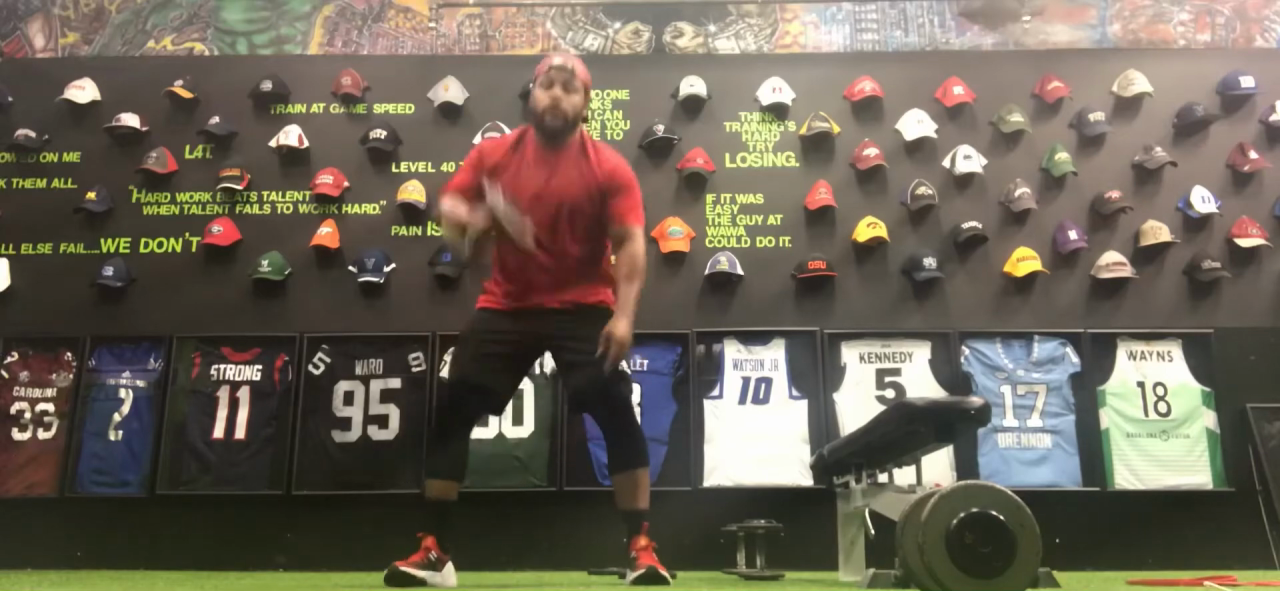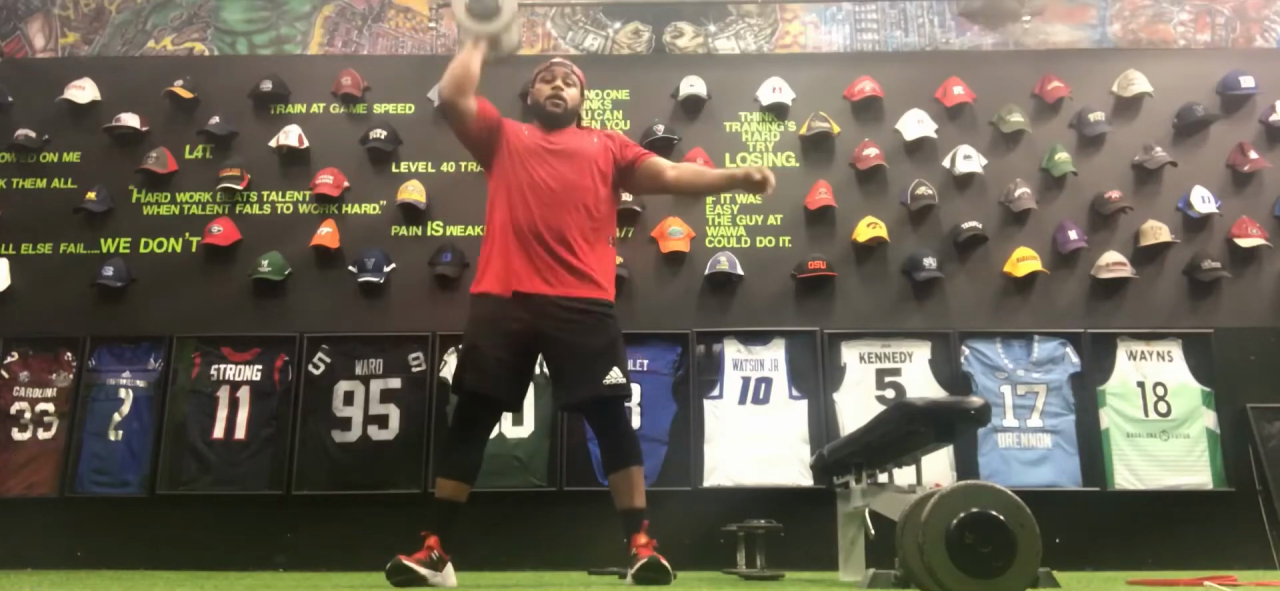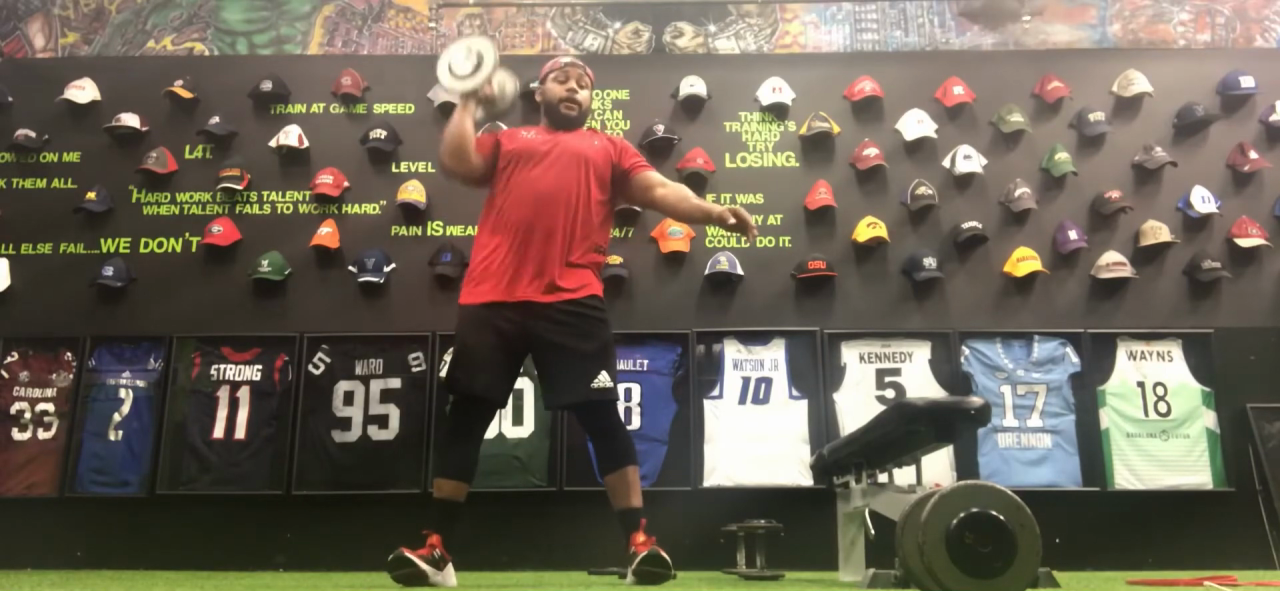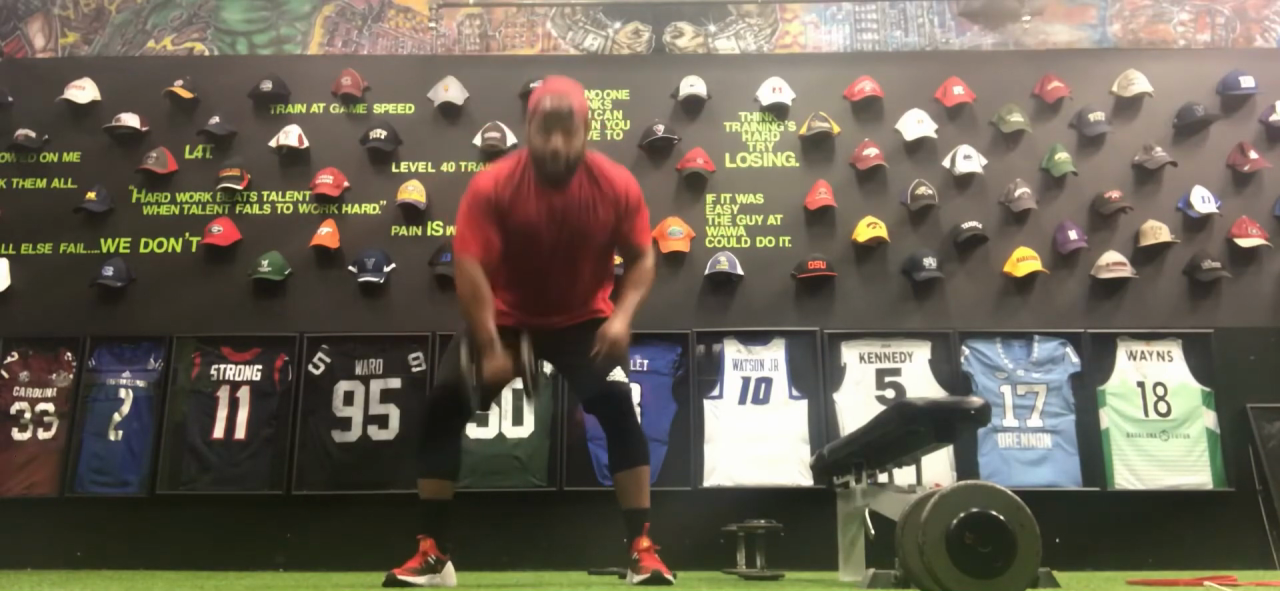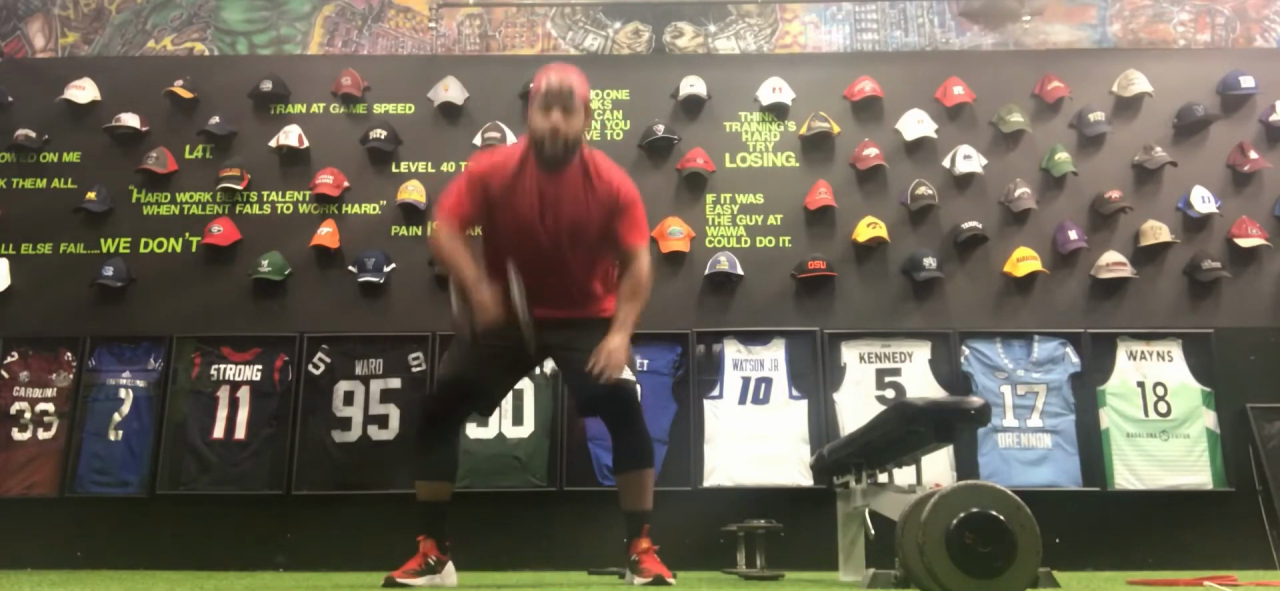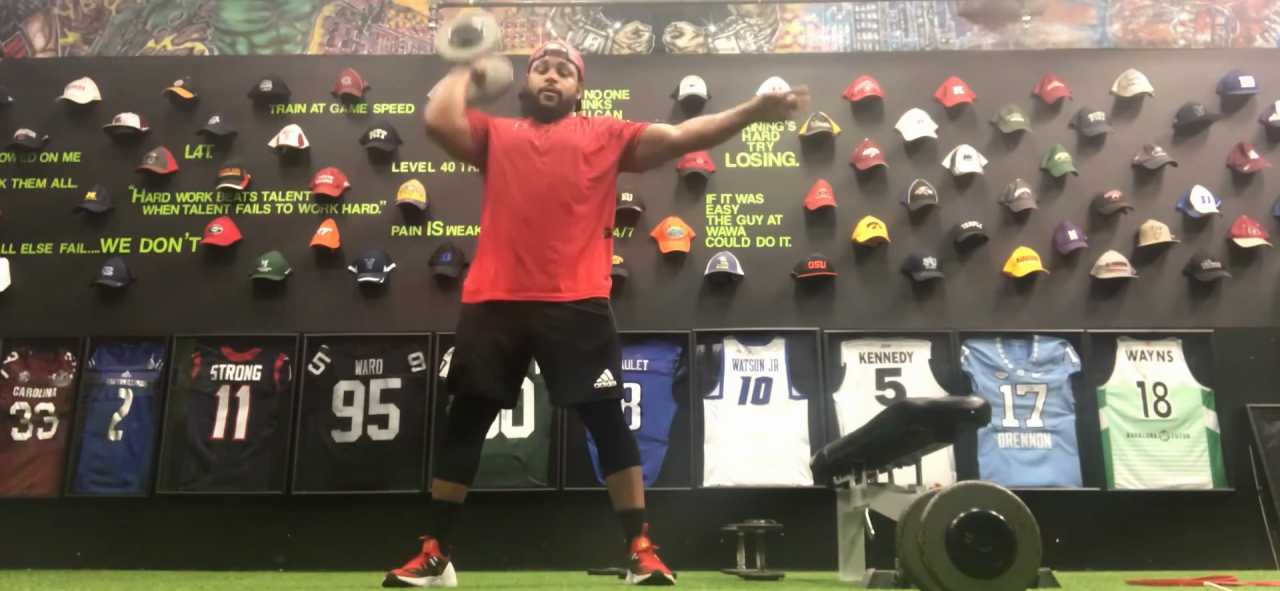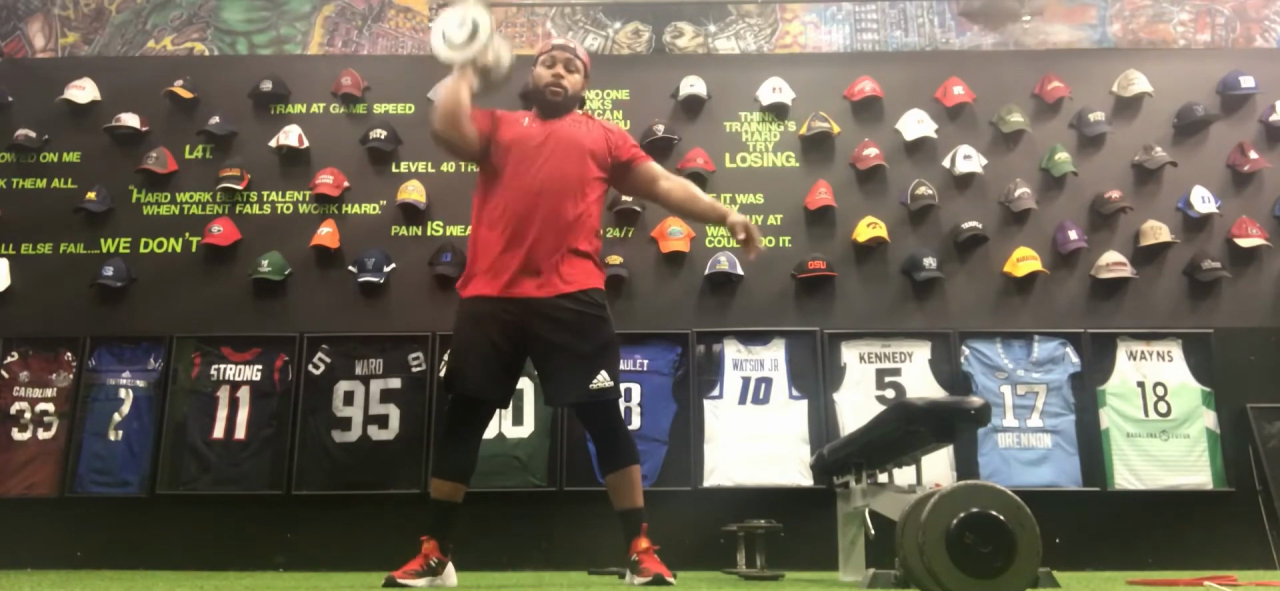
dt=0.7s
person 1, frame 1
left shoulder: (607, 168)
right shoulder: (496, 152)
left elbow: (630, 245)
right elbow: (449, 203)
left wrist: (624, 315)
right wrist: (470, 219)
left hip: (583, 307)
right hip: (505, 307)
left knee: (616, 409)
right knee: (454, 412)
person 1, frame 2
left shoulder: (607, 146)
right shoulder: (503, 136)
left elbow: (669, 174)
right elbow: (452, 97)
left wrist: (738, 175)
right wrist: (479, 42)
left hip: (582, 302)
right hip: (503, 296)
left knee: (611, 417)
right knee: (470, 418)
left ankle: (642, 547)
person 1, frame 3
left shoulder: (609, 148)
right shoulder: (506, 139)
left elbow: (658, 190)
right elbow: (454, 163)
left wrist: (715, 212)
right wrist: (469, 101)
left hip: (571, 301)
right hip: (491, 298)
left knee: (601, 416)
right knee: (466, 416)
left ankle: (640, 545)
person 1, frame 4
left shoulder: (617, 184)
right shoulder: (492, 186)
left elbow: (641, 257)
right elbow: (470, 268)
left wrist: (622, 318)
right wrist: (489, 350)
left hip: (582, 319)
right hip: (503, 318)
left knee: (618, 408)
right knee: (443, 407)
left ankle: (642, 549)
person 1, frame 5
left shoulder: (611, 184)
right shoulder: (492, 169)
left elbow: (636, 264)
right elbow: (444, 231)
left wrist: (620, 334)
right wrist: (477, 287)
left hip: (585, 318)
right hip: (505, 314)
left knee: (625, 409)
right knee: (441, 410)
person 1, frame 6
left shoulder: (605, 135)
right shoulder: (496, 131)
left elbow: (676, 138)
right elbow: (437, 121)
left wrist: (752, 110)
right wrist: (466, 71)
left hip: (576, 302)
right hip: (493, 299)
left knee: (608, 420)
right knee: (465, 420)
person 1, frame 7
left shoulder: (604, 135)
right shoulder: (498, 124)
left elbow: (662, 183)
right elbow: (445, 129)
left wrist: (724, 216)
right wrist: (465, 67)
left hip: (571, 297)
right hip: (489, 295)
left knee: (604, 418)
right knee: (463, 419)
